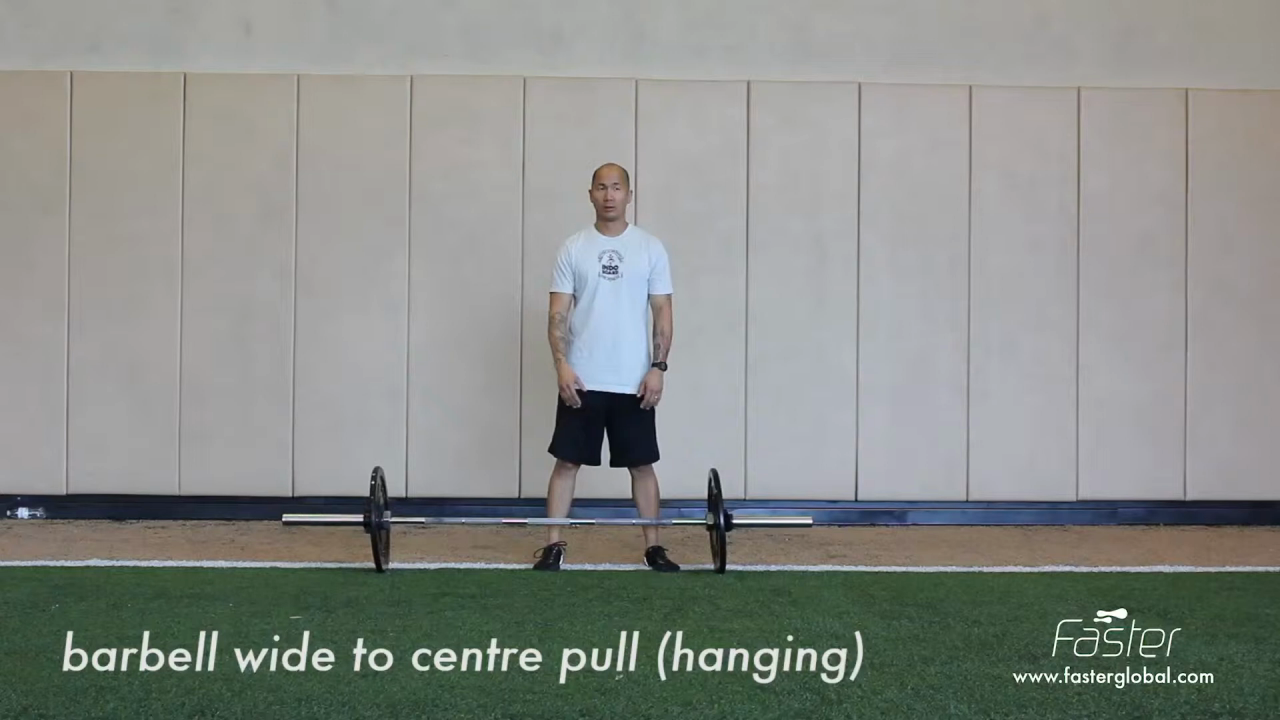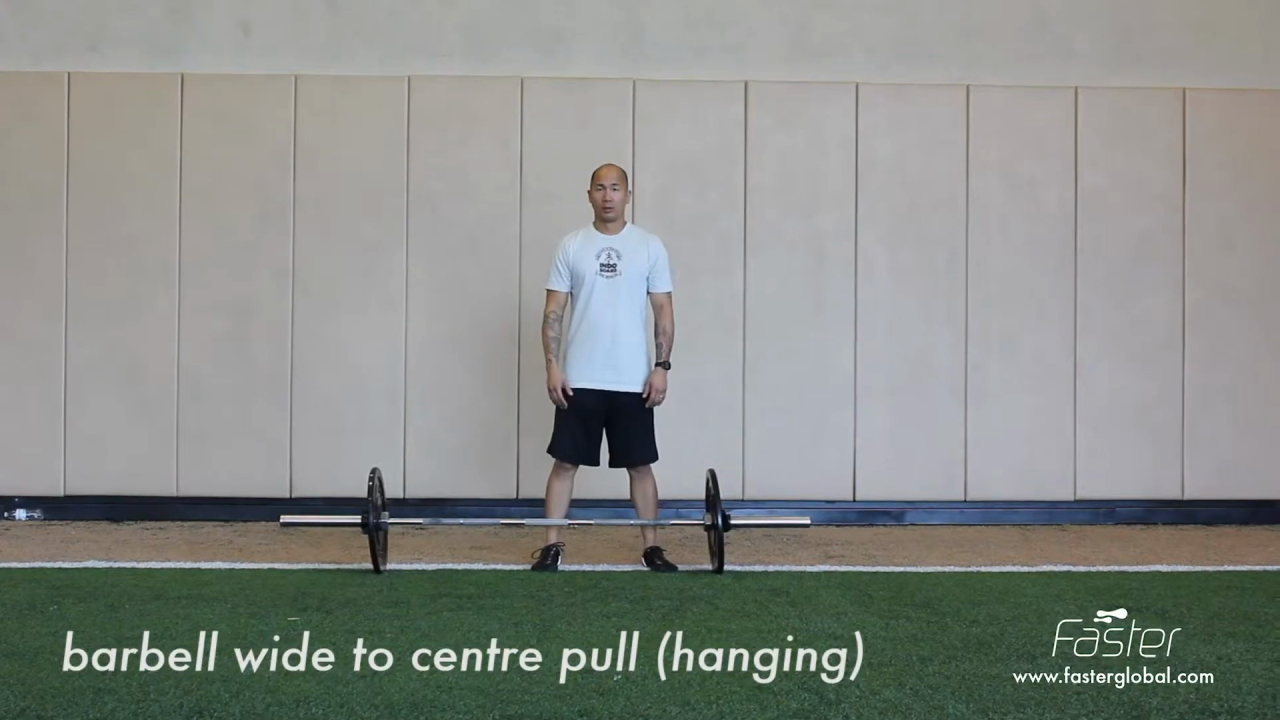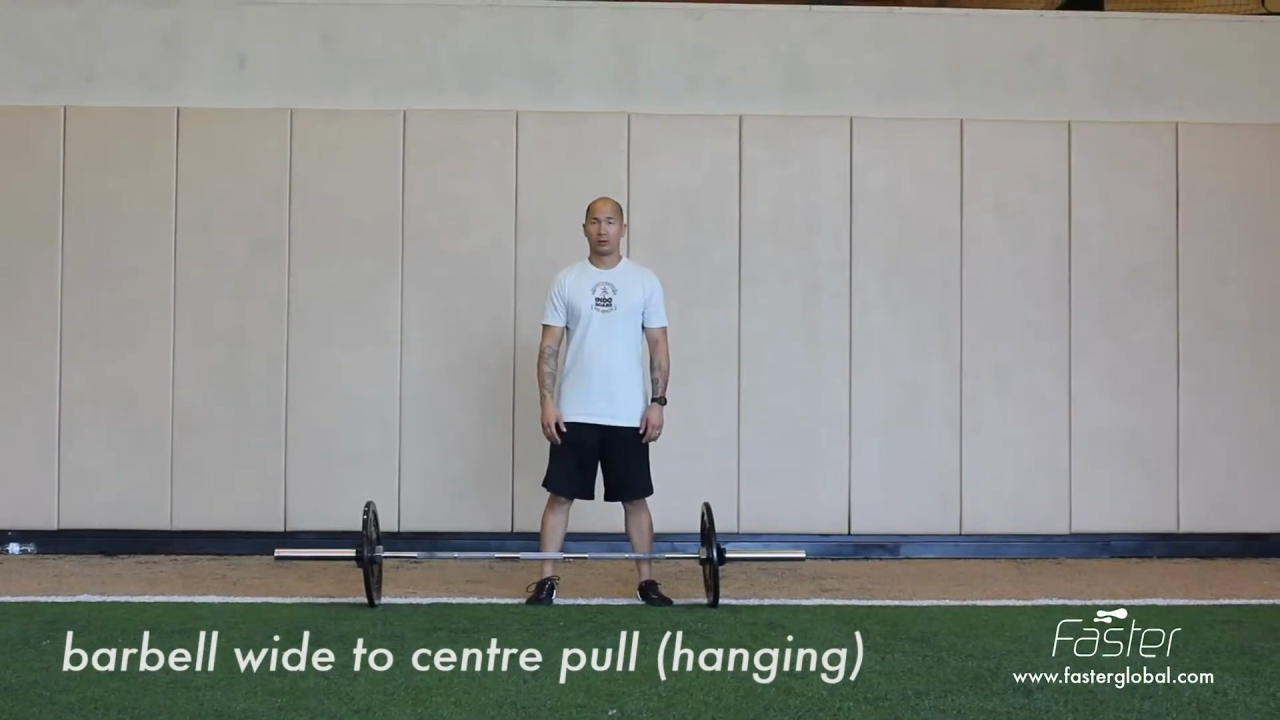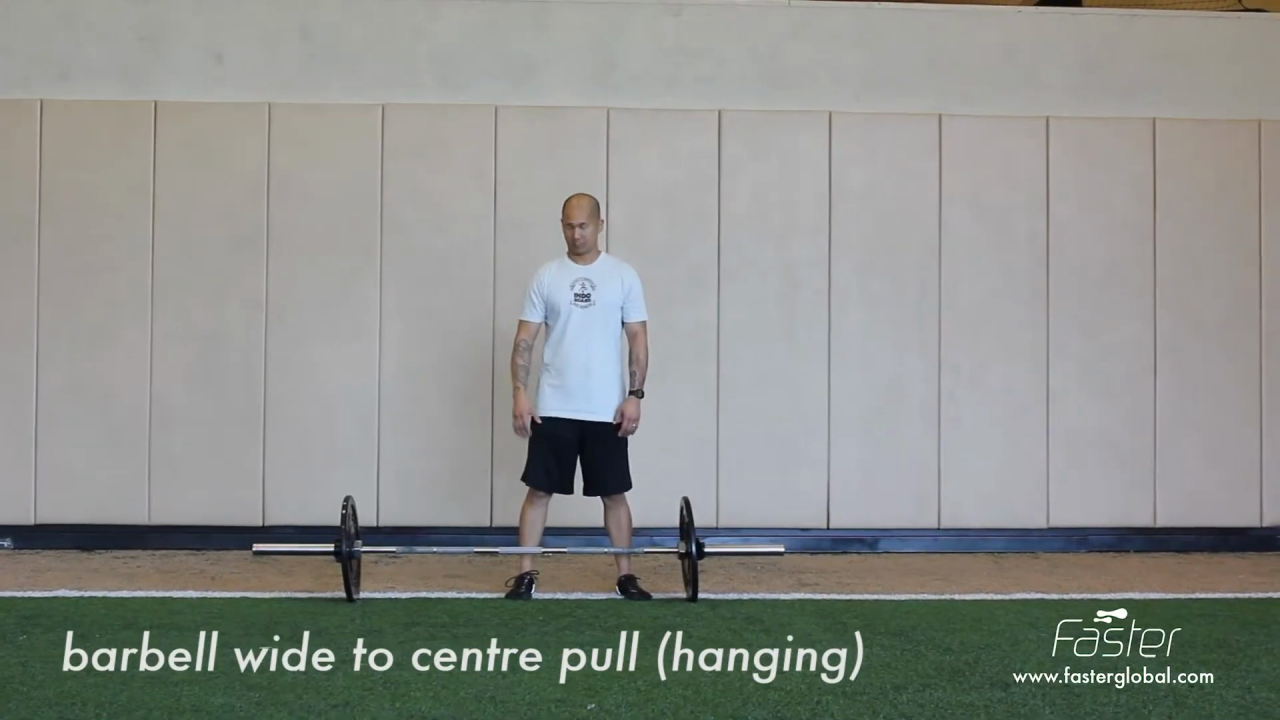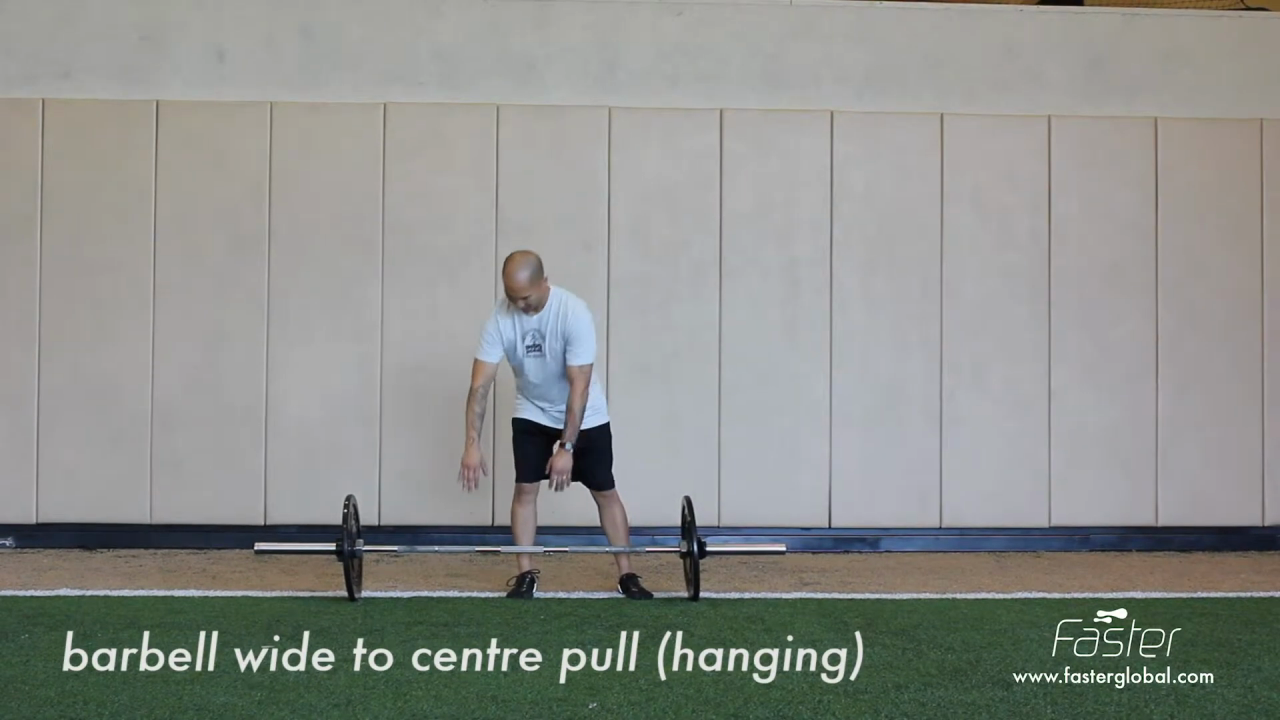
dt=1s
person 1, frame 1
left shoulder: (650, 247)
right shoulder: (573, 248)
left elbow: (662, 312)
right elbow: (558, 313)
left wrist: (657, 368)
right wrist: (563, 365)
left hip: (633, 381)
right hip: (583, 381)
left knee: (642, 463)
right knee: (567, 460)
left ankle: (653, 546)
right ankle: (554, 544)
person 1, frame 2
left shoulder: (650, 246)
right shoulder: (571, 246)
left elbow: (663, 310)
right elbow: (553, 311)
left wrist: (661, 366)
right wrist: (552, 366)
left hip: (633, 381)
right hip: (580, 380)
left knee: (640, 464)
right knee: (565, 461)
left ankle: (651, 546)
right ankle: (552, 545)
person 1, frame 3
left shoulder: (645, 280)
right shoulder: (566, 280)
left elbow: (658, 345)
right elbow: (549, 346)
left wrist: (657, 402)
right wrist: (547, 402)
left hip: (628, 415)
right hip: (575, 414)
left knee: (635, 498)
right knee: (560, 495)
left ankle: (646, 580)
right ankle: (547, 578)
person 1, frame 4
left shoulder: (623, 275)
right shoulder: (546, 276)
left elbow: (637, 339)
right elbow: (524, 339)
left wrist: (634, 395)
right wrist: (520, 393)
left hip: (607, 409)
right hip: (553, 408)
left knee: (614, 493)
right knee: (539, 490)
left ankle: (625, 575)
right ankle: (526, 574)
person 1, frame 5
left shoulder: (573, 312)
right shoulder: (499, 317)
left elbow: (579, 386)
right elbow: (480, 383)
left wrist: (566, 448)
right wrist: (472, 444)
left hip: (585, 416)
right hip: (532, 412)
left knee: (604, 490)
right knee: (525, 488)
left ankle: (626, 574)
right ankle: (526, 574)
